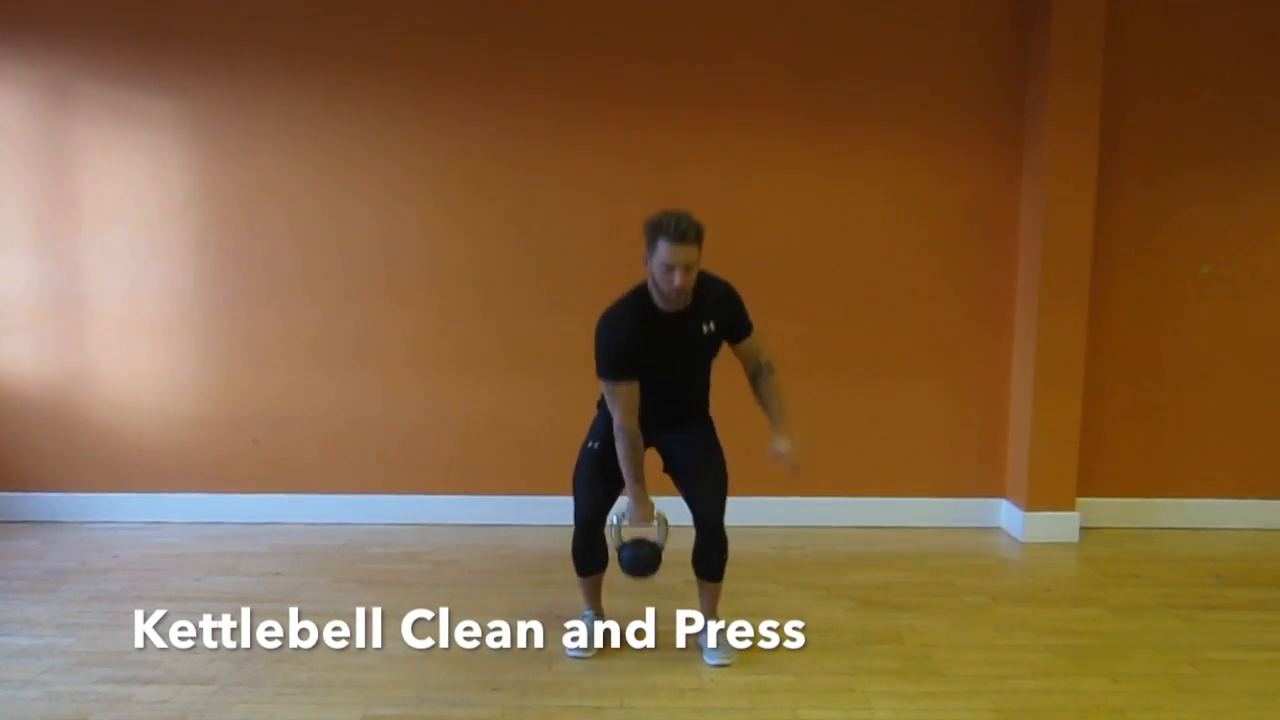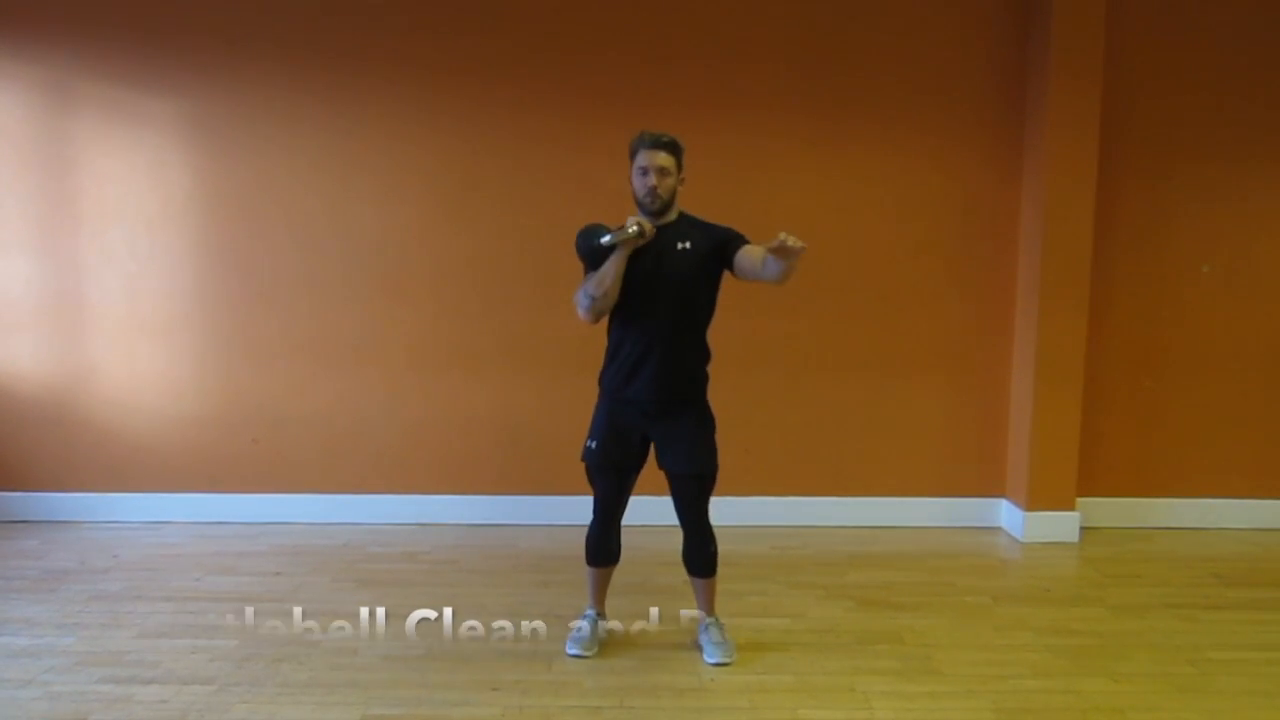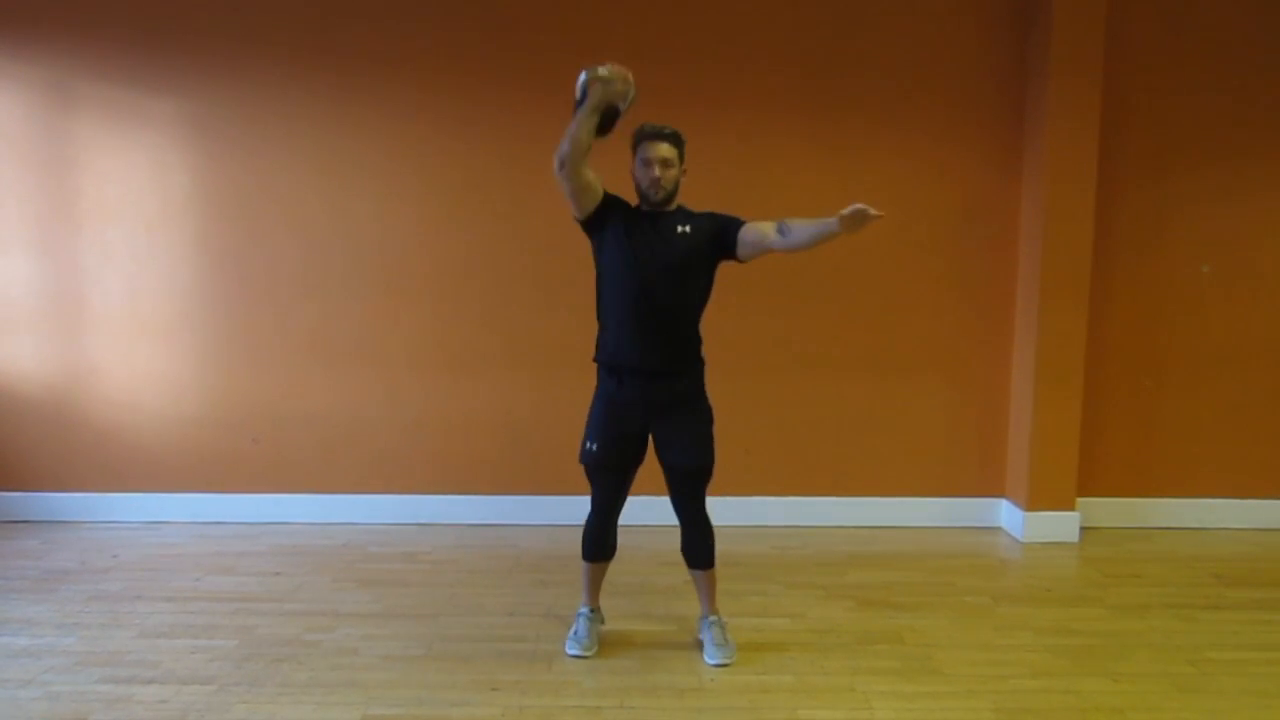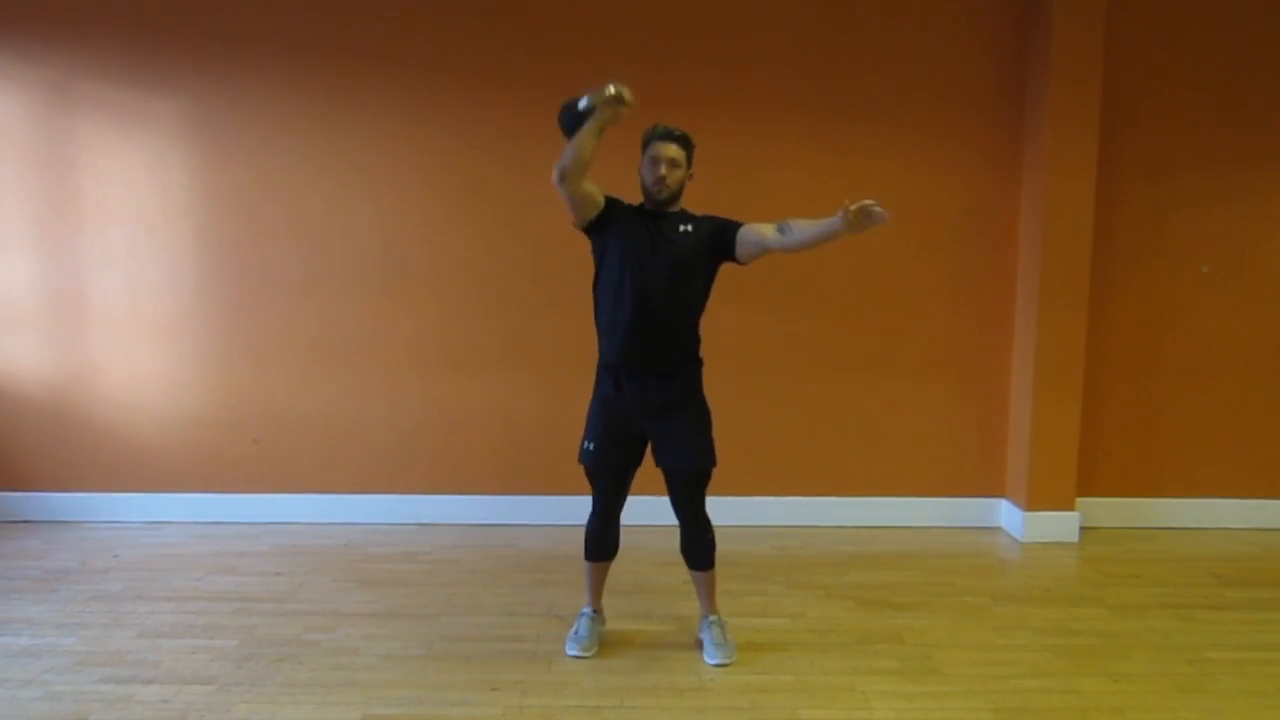
dt=0.7s
person 1, frame 1
left shoulder: (720, 300)
right shoulder: (619, 324)
left elbow: (756, 362)
right elbow: (623, 420)
left wrist: (779, 429)
right wrist: (638, 501)
left hip: (688, 418)
right hip: (622, 421)
left knee: (710, 516)
right knee: (587, 515)
left ankle: (709, 623)
right ankle: (592, 615)
person 1, frame 2
left shoulder: (709, 238)
right shoulder: (613, 242)
left elbow: (768, 269)
right elbow: (588, 310)
left wrist: (784, 254)
right wrist: (622, 248)
left hip: (685, 404)
right hip: (621, 401)
left knee: (694, 517)
right knee: (605, 512)
left ankle: (708, 621)
right ankle: (594, 615)
person 1, frame 3
left shoulder: (706, 228)
right shoulder: (611, 218)
left elbow: (773, 233)
right elbow: (566, 168)
left wrist: (834, 225)
right wrist: (593, 103)
left hip: (681, 390)
right hip: (619, 385)
left knee: (691, 509)
right knee: (605, 507)
left ankle: (711, 620)
right ankle: (590, 614)
person 1, frame 4
left shoulder: (709, 231)
right shoulder: (613, 220)
left elbow: (776, 236)
right elbow: (565, 178)
left wrist: (838, 224)
right wrist: (599, 115)
left hip: (679, 393)
right hip: (617, 389)
left knee: (691, 509)
right knee: (605, 506)
left ankle: (710, 620)
right ankle: (592, 614)
